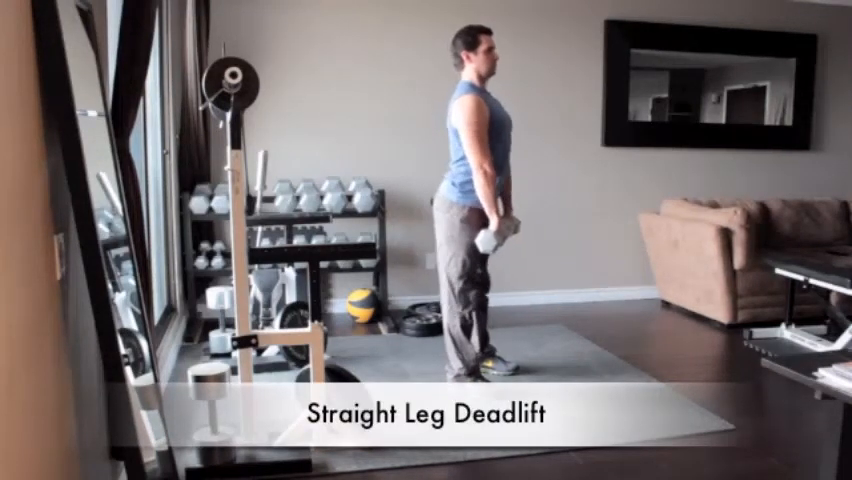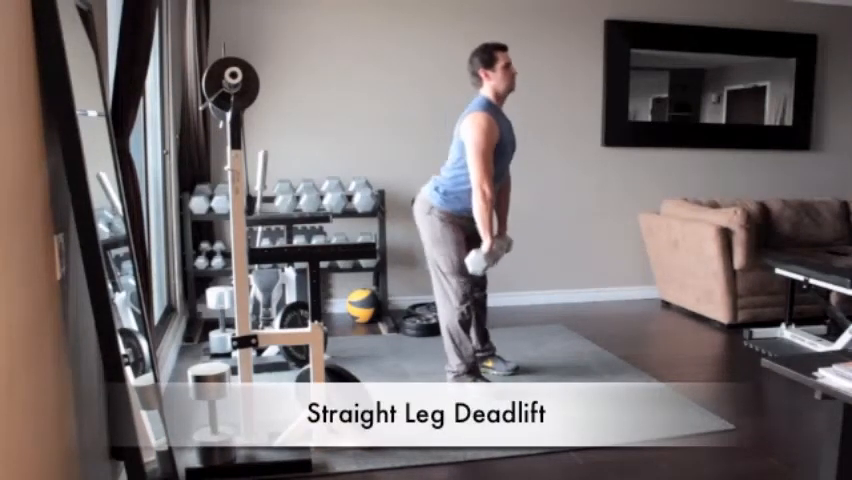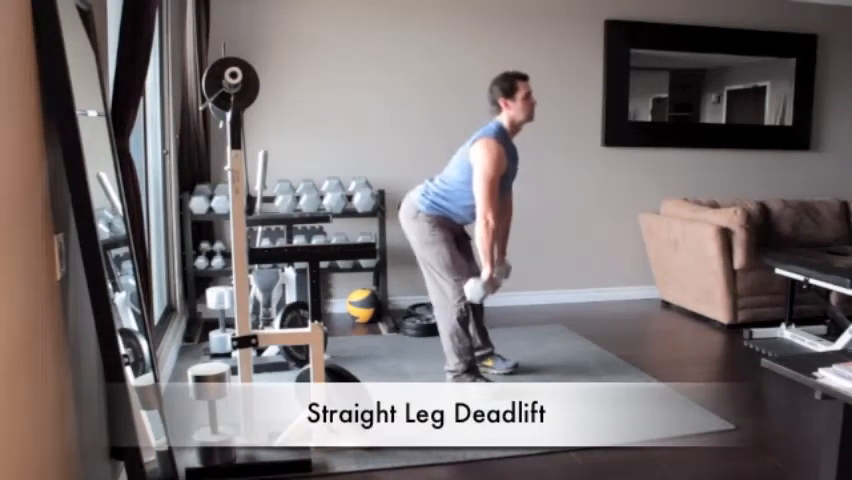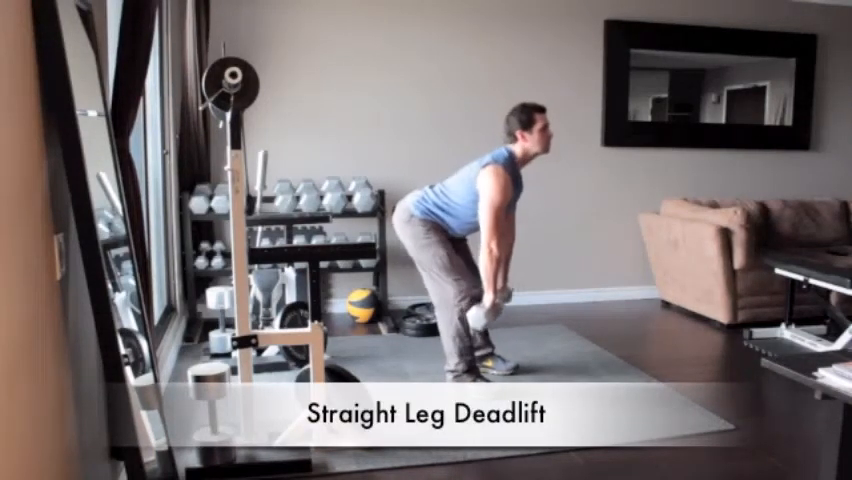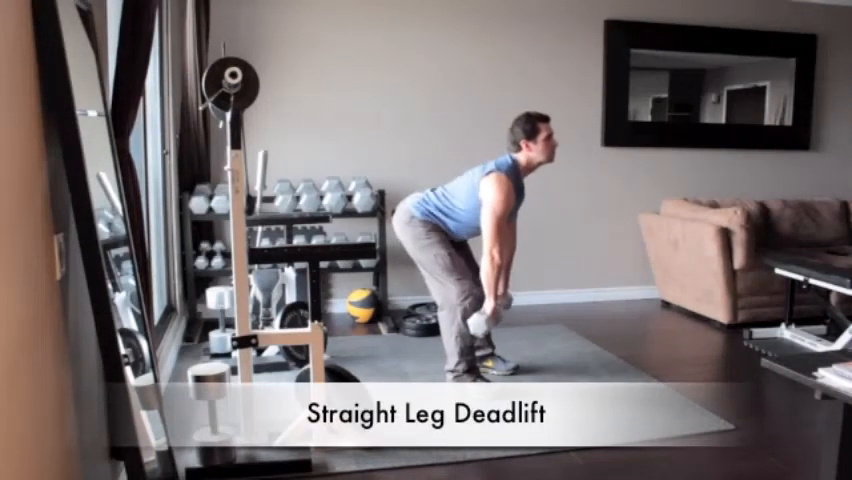
dt=0.3s
person 1, frame 1
left shoulder: (483, 97)
right shoulder: (469, 101)
left elbow: (500, 163)
right elbow: (482, 168)
left wrist: (507, 210)
right wrist: (494, 218)
left hip: (476, 207)
right hip: (460, 207)
left knee: (478, 287)
right knee: (460, 290)
left ankle: (481, 354)
right ankle: (462, 373)
person 1, frame 2
left shoulder: (499, 117)
right shoulder: (481, 119)
left elbow: (502, 179)
right elbow: (481, 188)
left wrist: (502, 230)
right wrist: (487, 238)
left hip: (460, 213)
right hip: (438, 212)
left knee: (475, 285)
right knee: (457, 292)
left ankle: (482, 354)
right ankle: (462, 373)
person 1, frame 3
left shoulder: (506, 143)
right shoulder: (491, 146)
left elbow: (504, 204)
right elbow: (486, 216)
left wrist: (501, 256)
right wrist: (488, 266)
left hip: (447, 218)
right hip: (424, 216)
right knee: (455, 291)
left ankle: (483, 354)
right ankle: (460, 372)
person 1, frame 4
left shoulder: (512, 169)
right shoulder: (498, 175)
left elbow: (507, 229)
right elbow: (490, 243)
left wrist: (502, 281)
right wrist: (491, 292)
left hip: (439, 223)
right hip: (416, 220)
left knee: (473, 286)
right knee: (457, 293)
left ankle: (482, 354)
right ankle: (461, 373)
person 1, frame 5
left shoulder: (514, 177)
right shoulder: (500, 182)
left elbow: (508, 235)
right elbow: (492, 251)
left wrist: (502, 287)
right wrist: (491, 299)
left hip: (440, 225)
right hip: (416, 222)
left knee: (475, 286)
right knee: (460, 293)
left ankle: (483, 355)
right ankle: (461, 373)
